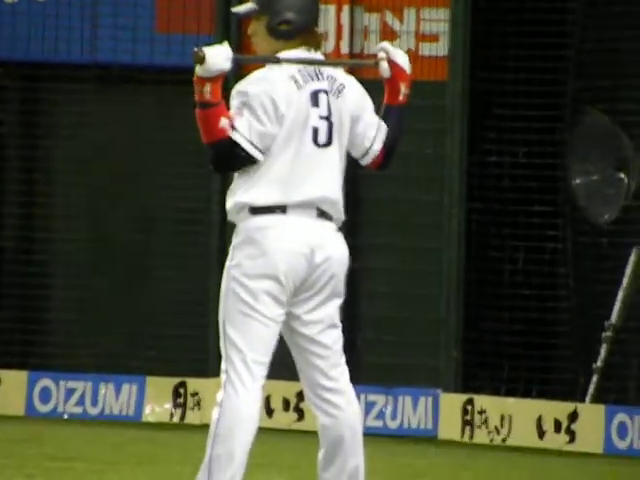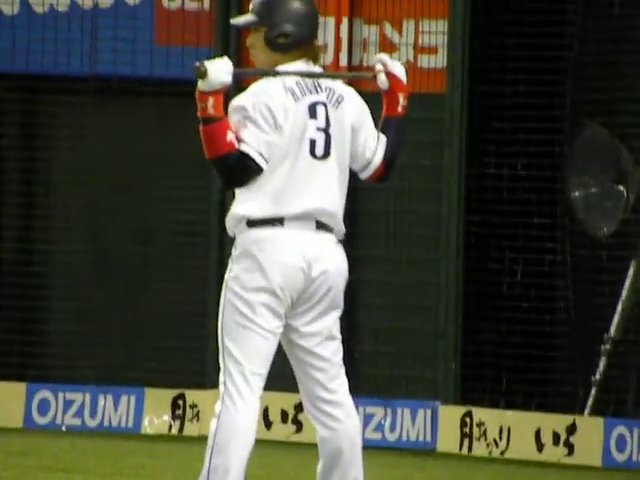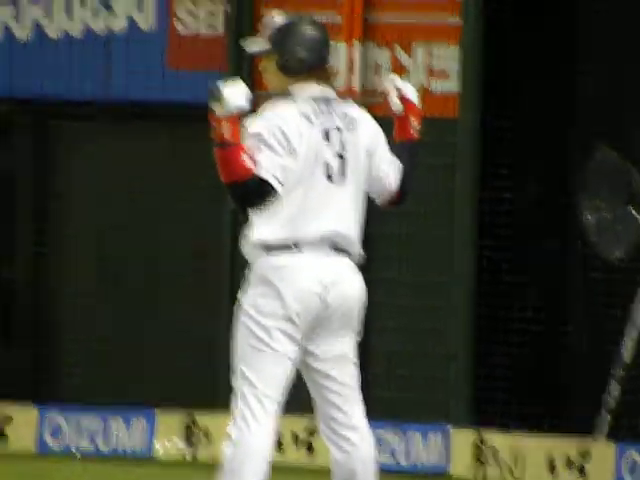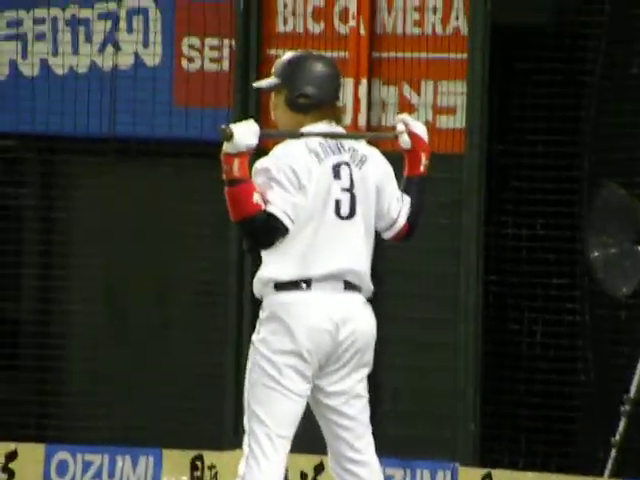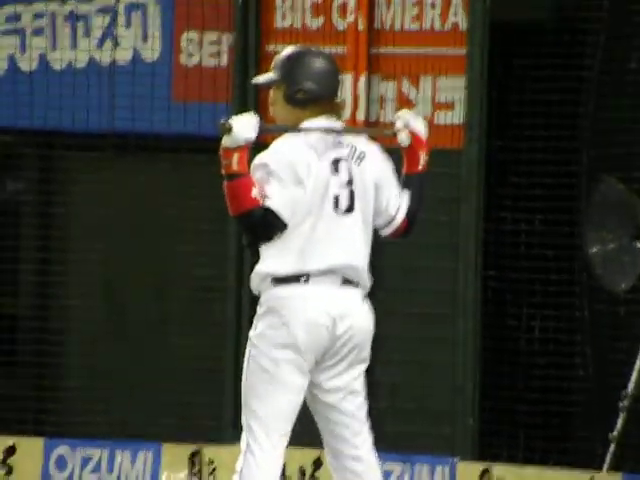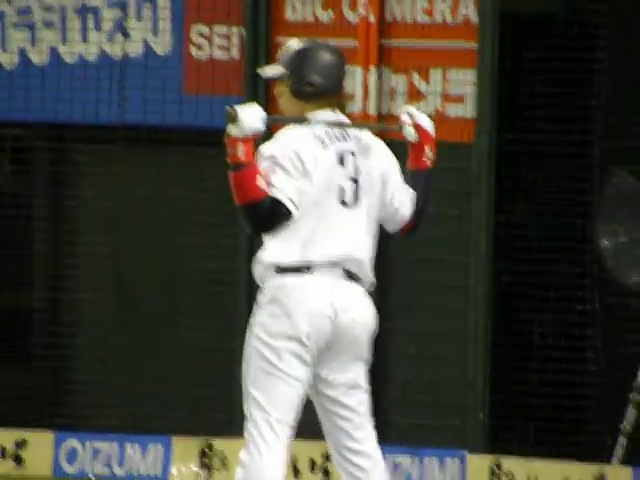
dt=0.2s
person 1, frame 1
left shoulder: (263, 85)
right shoulder: (347, 87)
left elbow: (228, 159)
right elbow: (380, 154)
left wrist: (208, 87)
right wrist: (397, 86)
left hip: (269, 238)
right hip: (324, 242)
left knee: (242, 374)
right knee: (329, 376)
person 1, frame 2
left shoulder: (262, 96)
right shoulder: (346, 99)
left elbow: (235, 171)
right elbow: (380, 167)
left wrist: (211, 102)
right wrist: (395, 98)
left hip: (268, 250)
right hip: (324, 254)
left knee: (239, 385)
right knee: (329, 389)
person 1, frame 3
left shoulder: (277, 119)
right shoulder: (360, 122)
left elbow: (249, 193)
right elbow: (394, 190)
left wrist: (225, 126)
right wrist: (408, 121)
left hip: (284, 274)
right hip: (341, 277)
left knee: (254, 410)
right knee: (345, 412)
person 1, frame 4
left shoulder: (287, 156)
right shoulder: (369, 158)
left elbow: (260, 231)
right elbow: (404, 226)
left wrist: (235, 163)
right wrist: (417, 157)
left hip: (295, 310)
right hip: (353, 313)
left knee: (265, 444)
person 1, frame 5
left shoulder: (286, 152)
right shoulder: (368, 153)
left elbow: (259, 226)
right elbow: (402, 223)
left wrist: (234, 157)
right wrist: (415, 154)
left hip: (293, 305)
right hip: (350, 307)
left knee: (263, 437)
right knee: (352, 442)
person 1, frame 6
left shoulder: (292, 142)
right shoulder: (374, 148)
left elbow: (264, 216)
right elbow: (407, 219)
left wrist: (241, 146)
right wrist: (422, 149)
left hip: (295, 296)
right hip: (352, 301)
left knee: (266, 430)
right knee: (355, 436)
